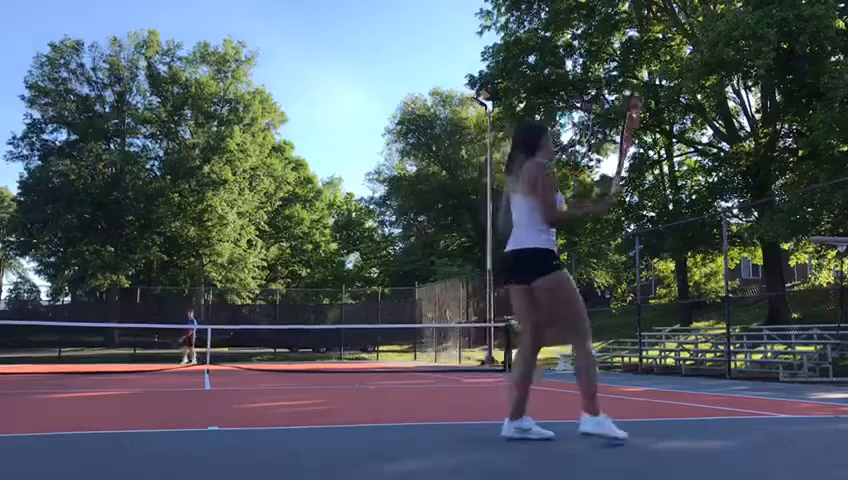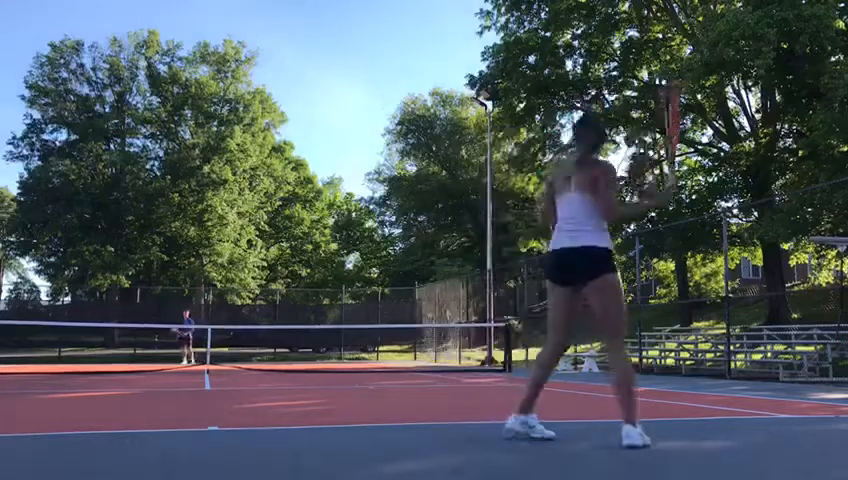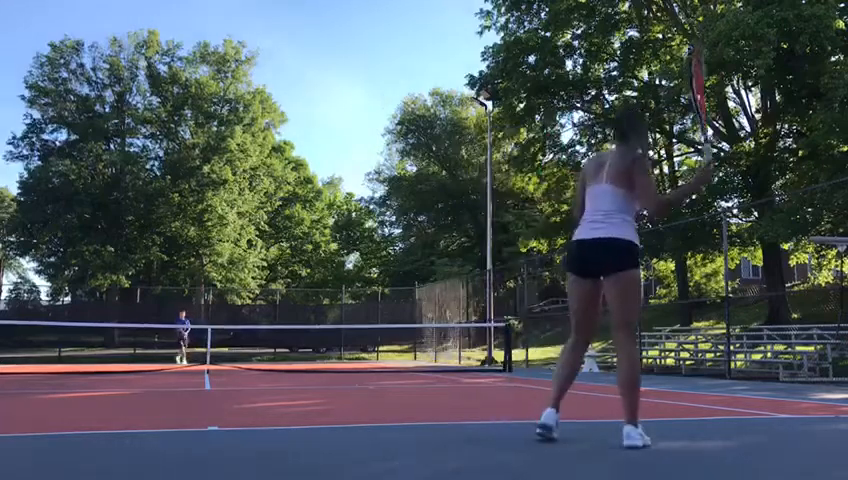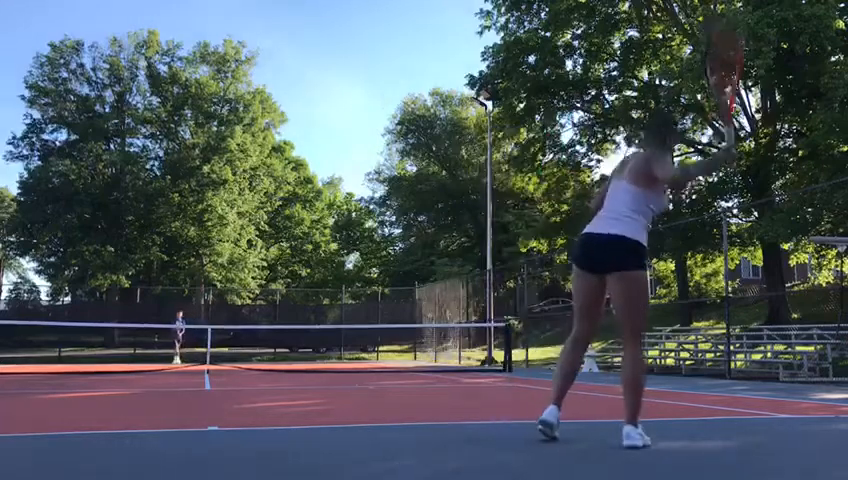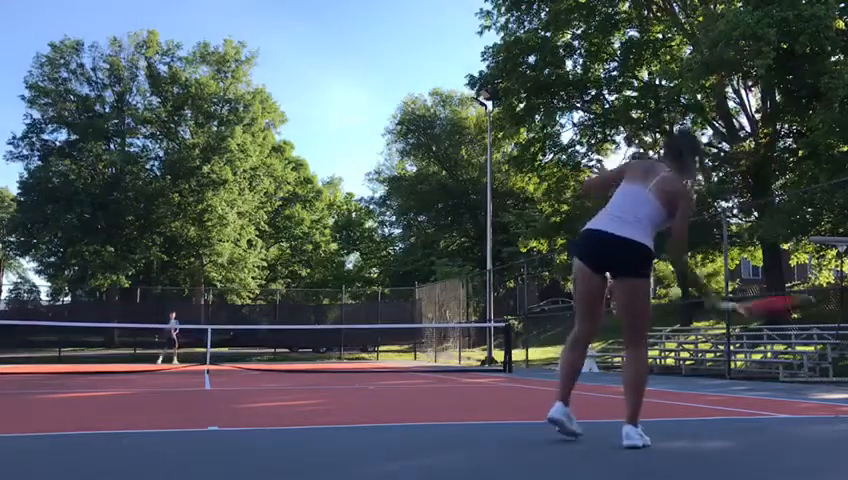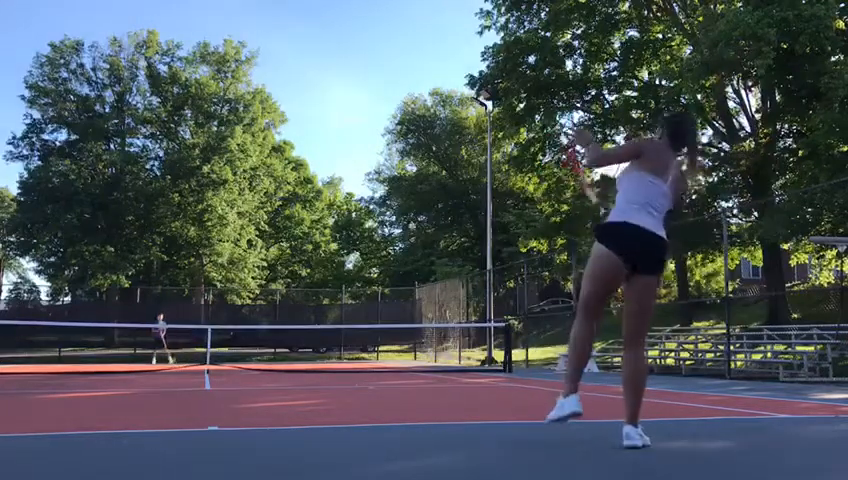
dt=0.3s
person 1, frame 1
left shoulder: (514, 175)
right shoulder: (543, 167)
right elbow: (550, 216)
right wrist: (591, 209)
left hip: (514, 258)
right hip: (538, 257)
left knee: (531, 341)
right knee: (580, 334)
left ankle: (516, 420)
right ankle: (592, 414)
person 1, frame 2
left shoulder: (557, 172)
right shoulder: (602, 169)
left elbow: (549, 219)
right elbow: (611, 215)
right wrist: (652, 203)
left hip: (558, 257)
right hip: (593, 256)
left knee: (555, 342)
right knee: (616, 343)
left ankle: (522, 415)
right ankle: (630, 426)
person 1, frame 3
left shoulder: (592, 162)
right shoulder: (636, 161)
right elbow: (655, 208)
right wrist: (696, 184)
left hip: (580, 247)
right hip: (617, 249)
left knee: (579, 338)
right knee: (626, 340)
left ankle: (551, 411)
right ankle: (631, 427)
person 1, frame 4
left shoulder: (627, 161)
right shoulder: (657, 160)
right elbow: (674, 179)
right wrist: (714, 161)
left hip: (589, 241)
right hip: (624, 247)
left knee: (580, 333)
right knee: (631, 341)
left ankle: (553, 409)
right ankle: (631, 427)
person 1, frame 5
left shoulder: (637, 165)
right shoulder: (682, 191)
left elbow: (590, 188)
right elbow: (676, 252)
left wrist: (606, 182)
right wrist: (696, 282)
left hip: (593, 239)
right hip: (633, 252)
left knee: (583, 328)
right knee: (635, 343)
left ankle: (561, 405)
right ankle: (632, 427)
person 1, frame 6
left shoulder: (647, 147)
right shoulder: (680, 179)
left elbow: (595, 159)
left wrist: (586, 142)
left hip: (619, 235)
right hip: (653, 246)
left knee: (586, 316)
right knee: (635, 340)
left ankle: (570, 395)
right ankle: (632, 427)
